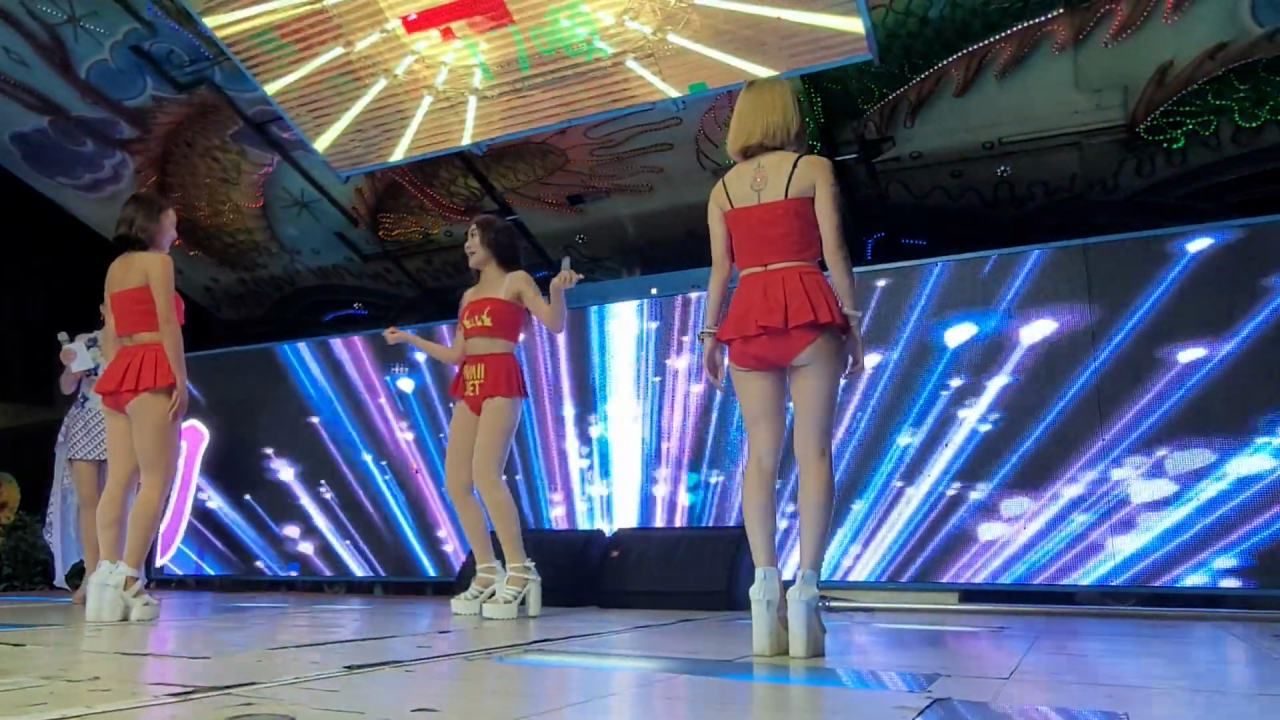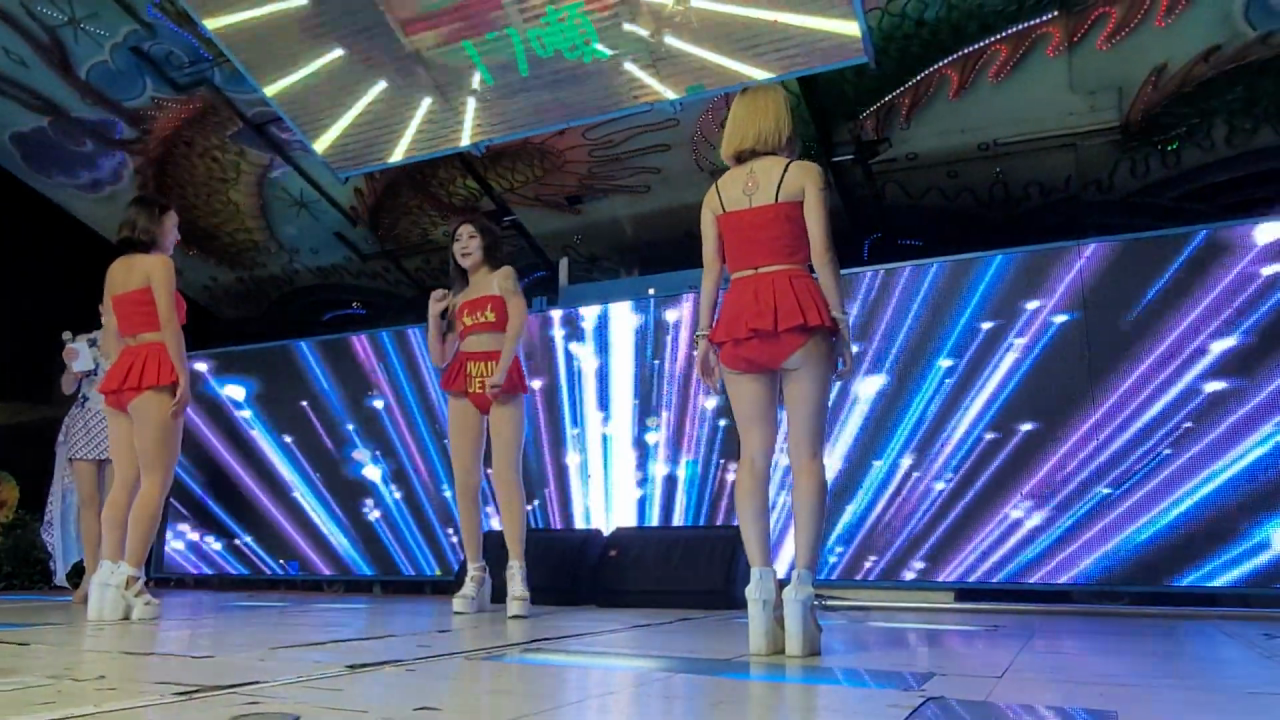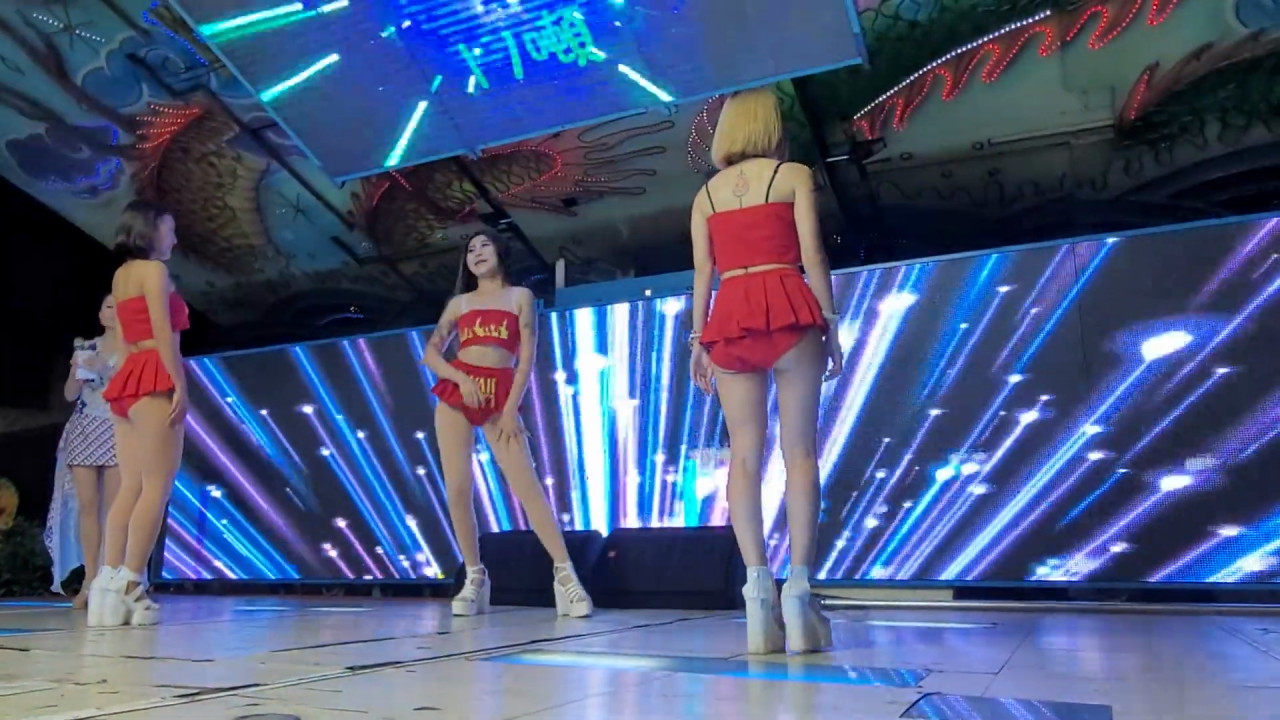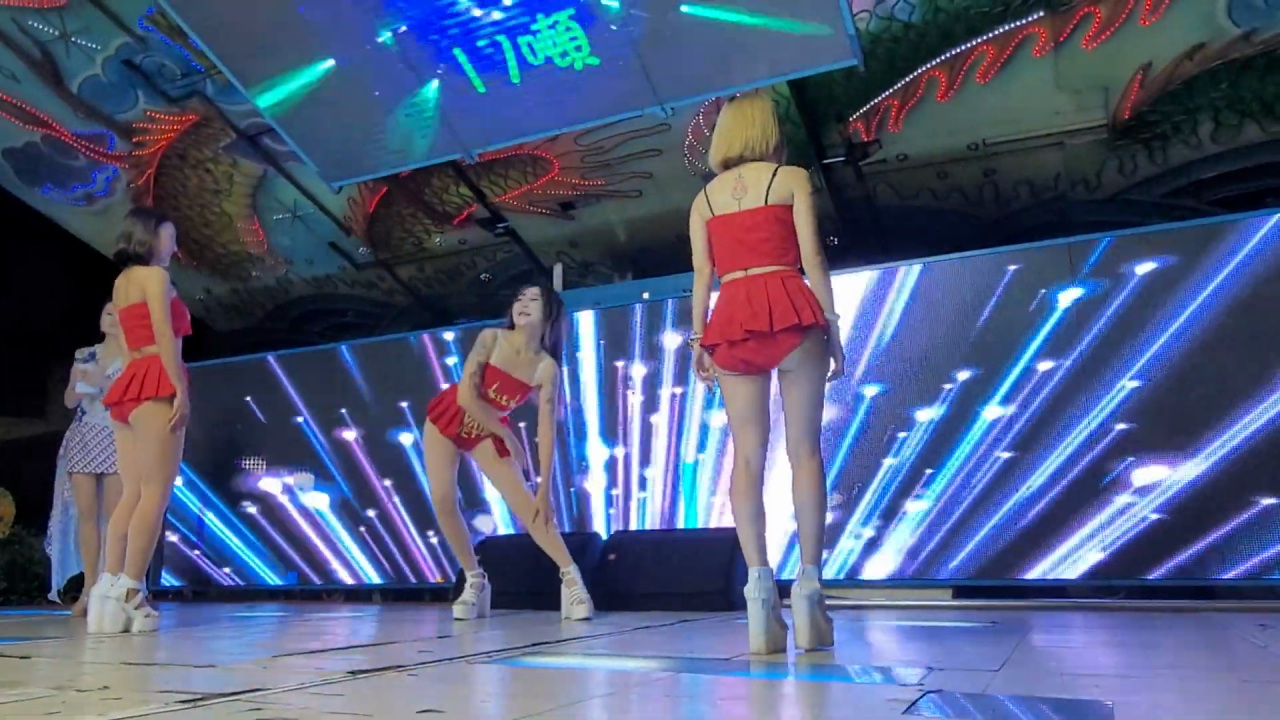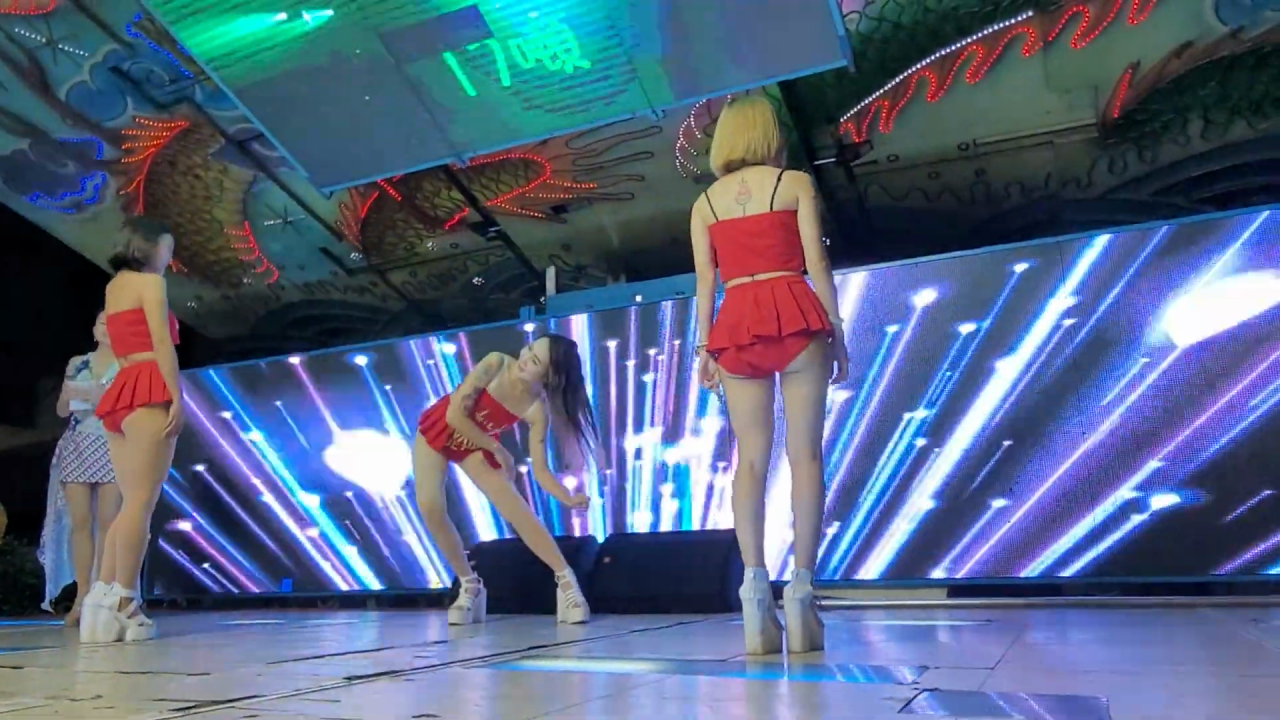
dt=0.4s
person 1, frame 1
left shoulder: (723, 186)
right shoulder: (815, 168)
left elbow: (720, 267)
right elbow: (834, 251)
left wrist: (709, 334)
right wrist: (853, 321)
left hip: (749, 316)
right hip: (806, 310)
left knee: (761, 455)
right knee: (812, 453)
left ankle: (766, 590)
right ankle: (805, 589)
person 1, frame 2
left shoulder: (716, 191)
right shoulder: (805, 174)
left elbow: (711, 271)
right elbow: (822, 255)
left wrist: (704, 337)
right wrist: (841, 323)
left hip: (739, 319)
right hip: (796, 311)
left knee: (753, 456)
right knee: (805, 454)
left ankle: (762, 589)
right ankle: (800, 587)
person 1, frame 3
left shoulder: (706, 193)
right shoulder: (795, 175)
left elbow: (703, 272)
right elbow: (812, 256)
left wrist: (698, 339)
right wrist: (831, 325)
left hip: (729, 319)
right hip: (786, 312)
left knee: (745, 456)
right knee: (799, 452)
left ankle: (759, 589)
right ankle: (798, 583)
person 1, frame 4
left shoulder: (704, 197)
right shoulder: (793, 178)
left elbow: (702, 274)
right elbow: (812, 257)
left wrist: (699, 340)
right wrist: (832, 327)
left hip: (731, 320)
right hip: (788, 311)
left knee: (747, 456)
right knee: (804, 452)
left ankle: (759, 589)
right ankle: (807, 586)
person 1, frame 5
left shoulder: (705, 202)
right shoulder: (796, 183)
left elbow: (705, 280)
right elbow: (817, 261)
left wrist: (705, 347)
right wrist: (836, 330)
left hip: (736, 326)
right hip: (794, 317)
left knee: (751, 458)
right knee: (804, 454)
left ankle: (756, 586)
right ankle: (800, 589)
person 2, frame 1
left shoulder: (115, 267)
right shoulder: (157, 261)
left elbow: (111, 331)
right elbow: (168, 324)
left wrist: (117, 373)
right wrist: (181, 379)
left hip: (118, 376)
right hip: (151, 373)
left knee: (119, 480)
right knee: (156, 480)
left ankle: (108, 577)
right ankle: (126, 581)
person 2, frame 2
left shoulder: (115, 269)
right shoulder: (158, 263)
left elbow: (112, 330)
right elbow: (170, 323)
left wrist: (121, 369)
right wrist: (184, 377)
left hip: (121, 376)
right hip: (154, 373)
left knee: (126, 482)
right knee: (155, 481)
left ankle: (111, 576)
right ankle: (128, 581)
person 2, frame 3
left shoulder: (122, 274)
right shoulder: (153, 269)
left elbow: (126, 335)
right elbow: (162, 330)
right wrist: (179, 385)
left hip: (128, 381)
right hip: (154, 379)
left knee: (132, 487)
right knee: (157, 486)
left ankle: (110, 583)
right ankle: (128, 587)
person 2, frame 4
left shoulder: (122, 281)
right shoulder: (155, 275)
right elbow: (164, 335)
right wrist: (181, 390)
left hip: (129, 387)
right hip: (155, 386)
left knee: (132, 494)
right knee: (155, 493)
left ankle: (109, 589)
right ankle: (127, 595)
person 2, frame 5
left shoulder: (114, 285)
right shoulder: (150, 281)
right elbow: (161, 342)
right wrist: (177, 396)
left hip: (120, 394)
right hip: (148, 393)
left knee: (131, 503)
right knee: (141, 502)
left ankle: (103, 597)
right ankle: (120, 605)
person 3, frame 1
left shoulder: (516, 281)
right shoulder: (469, 295)
left elbow: (556, 323)
left wrist: (557, 292)
right wrist: (410, 340)
left hip: (502, 384)
right hip: (467, 389)
left knee: (486, 475)
right knee: (457, 483)
left ankle: (521, 574)
right ankle: (490, 573)
person 3, frame 2
left shoulder: (504, 275)
right shoulder: (455, 298)
left elbow: (520, 318)
right elbow: (439, 358)
left wrist: (503, 367)
right wrist: (434, 314)
left hip: (504, 383)
right hip: (462, 385)
left knee: (505, 474)
right knee: (465, 481)
left ankle: (516, 574)
right ankle: (475, 573)
person 3, frame 3
left shoulder: (520, 296)
right shoulder: (458, 303)
left elbow: (526, 357)
right elbow: (429, 355)
left wrist: (512, 410)
right wrist: (461, 380)
left hip: (501, 397)
right hip: (454, 394)
left knee: (526, 485)
right knee: (457, 489)
left ankle: (565, 574)
right ankle: (475, 576)
person 3, frame 4
left shoulder: (546, 368)
right shoulder: (491, 339)
left elbow: (547, 431)
right elbow: (465, 397)
left wrist: (546, 490)
right wrist: (508, 437)
left hip: (488, 431)
right hip: (447, 418)
left knee: (525, 502)
right knee: (442, 498)
left ankle: (571, 577)
right ankle: (475, 581)
person 3, frame 5
left shoulder: (538, 409)
right shoulder: (495, 363)
left elbow: (540, 468)
right elbow: (455, 414)
left wrist: (567, 498)
right wrist: (497, 448)
left hip: (477, 444)
right hip: (438, 429)
left knee: (517, 511)
right knee: (430, 507)
left ankle: (566, 581)
right ankle: (470, 587)
person 4, frame 1
right shoulder: (83, 342)
right elbow: (67, 388)
right wrist: (69, 366)
right hip: (84, 427)
right knee: (86, 500)
right ankle: (90, 574)
person 4, frame 2
right shoulder: (83, 341)
right elbow: (67, 387)
right wrist: (70, 365)
right hip: (84, 425)
right knee: (87, 499)
right ankle: (89, 574)
person 4, frame 3
right shoulder: (84, 347)
right elbow: (70, 394)
left wrist: (105, 370)
right wrist: (76, 371)
left hip: (117, 430)
right hip: (84, 431)
right knee: (86, 505)
right ankle: (90, 579)
person 4, frame 4
right shoulder: (84, 355)
right elbow: (70, 402)
left wrist: (103, 382)
right wrist: (76, 381)
left hip: (117, 437)
right hip: (83, 438)
left knee: (114, 513)
right knee: (85, 512)
right ankle: (88, 587)
person 4, frame 5
right shoulder: (76, 363)
right elbow: (61, 409)
left wrist: (99, 396)
right wrist: (70, 395)
left hip: (111, 446)
right hip: (76, 447)
left knee: (107, 522)
right knee: (78, 521)
right ankle: (81, 597)
